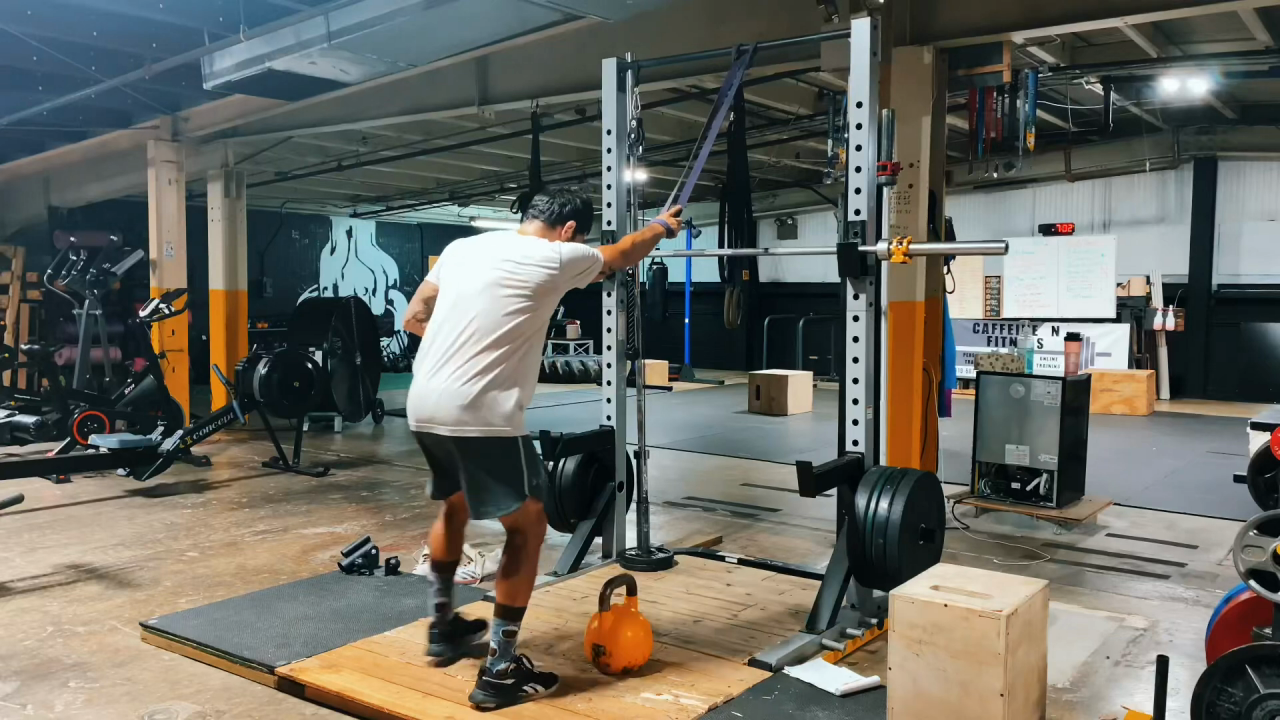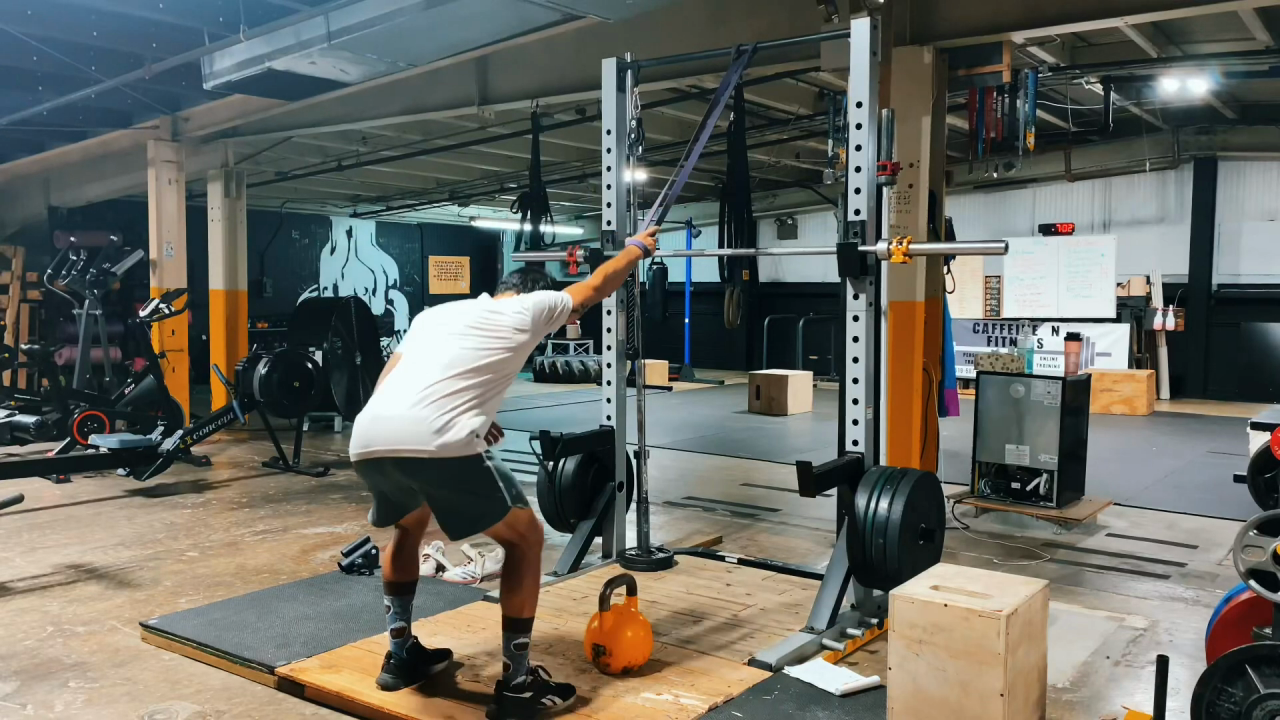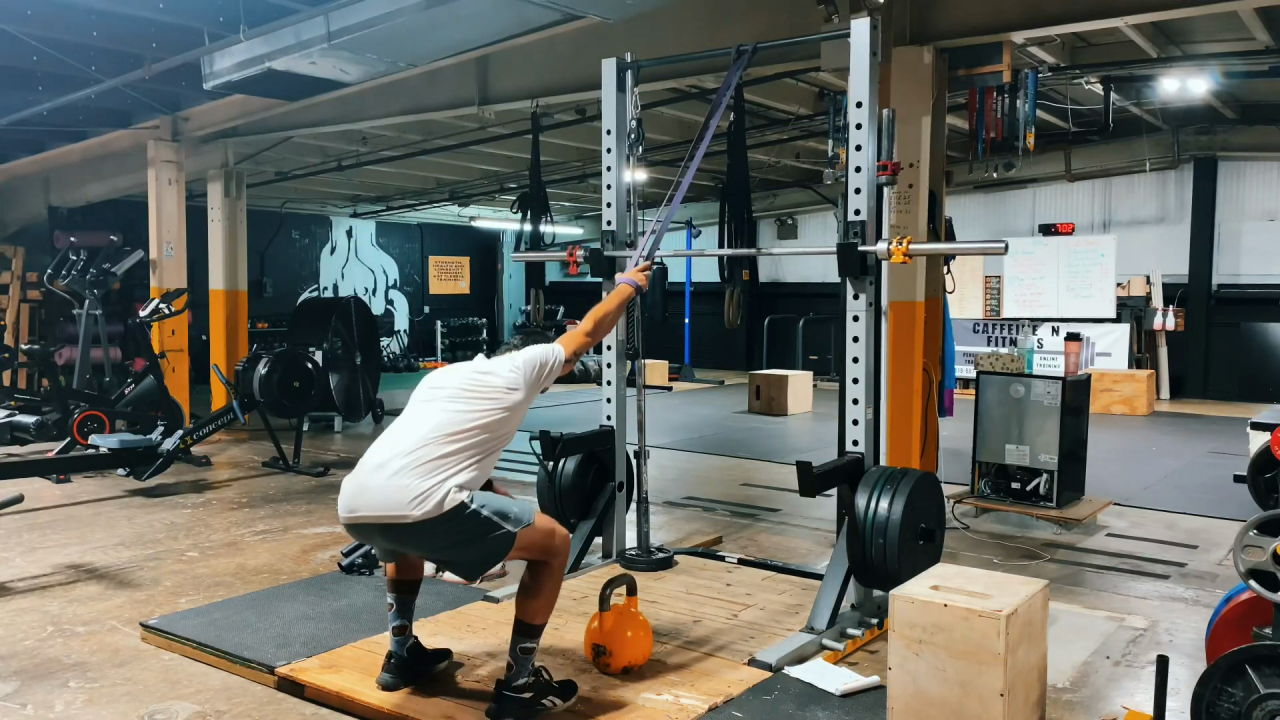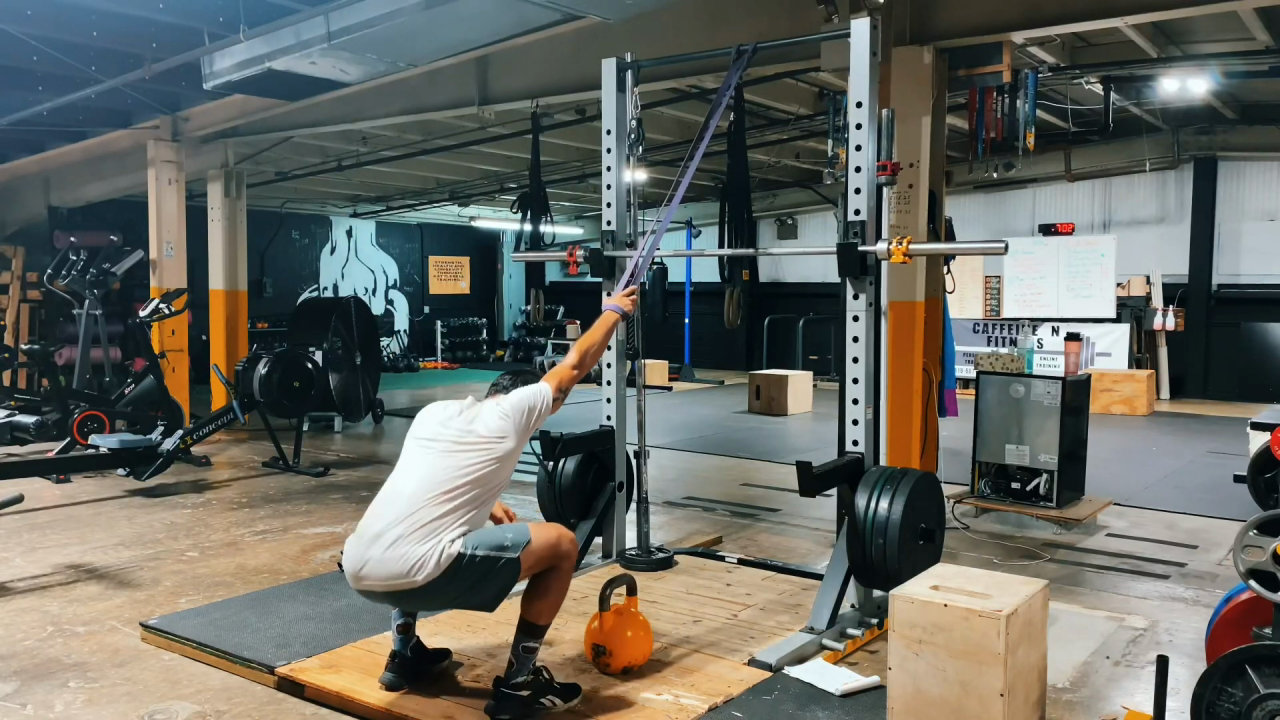
dt=0.5s
person 1, frame 1
left shoulder: (461, 248)
right shoulder: (554, 259)
left elbow: (415, 318)
right elbow: (621, 254)
right wrist: (661, 226)
left hip: (424, 403)
right hip: (483, 413)
left knee: (456, 506)
right knee: (526, 527)
left ankle: (444, 628)
right ankle: (499, 670)
person 1, frame 2
left shoulder: (436, 313)
right shoulder: (529, 309)
right elbow: (596, 285)
right wrist: (636, 248)
left hip: (366, 439)
right hip: (431, 444)
left knee: (408, 525)
right knee: (525, 538)
left ankle: (401, 655)
person 1, frame 3
left shoulder: (445, 373)
right shoulder: (521, 368)
right elbow: (588, 331)
left wrist: (490, 492)
right wrist: (628, 285)
left hip: (354, 506)
right hip: (416, 505)
right knee: (553, 544)
left ankle: (402, 655)
person 1, frame 4
left shoulder: (436, 410)
right shoulder: (510, 413)
right elbow: (574, 364)
right wrist: (614, 311)
left hip: (358, 569)
right hip: (412, 575)
right knee: (562, 545)
left ankle: (405, 656)
right ankle: (517, 685)
